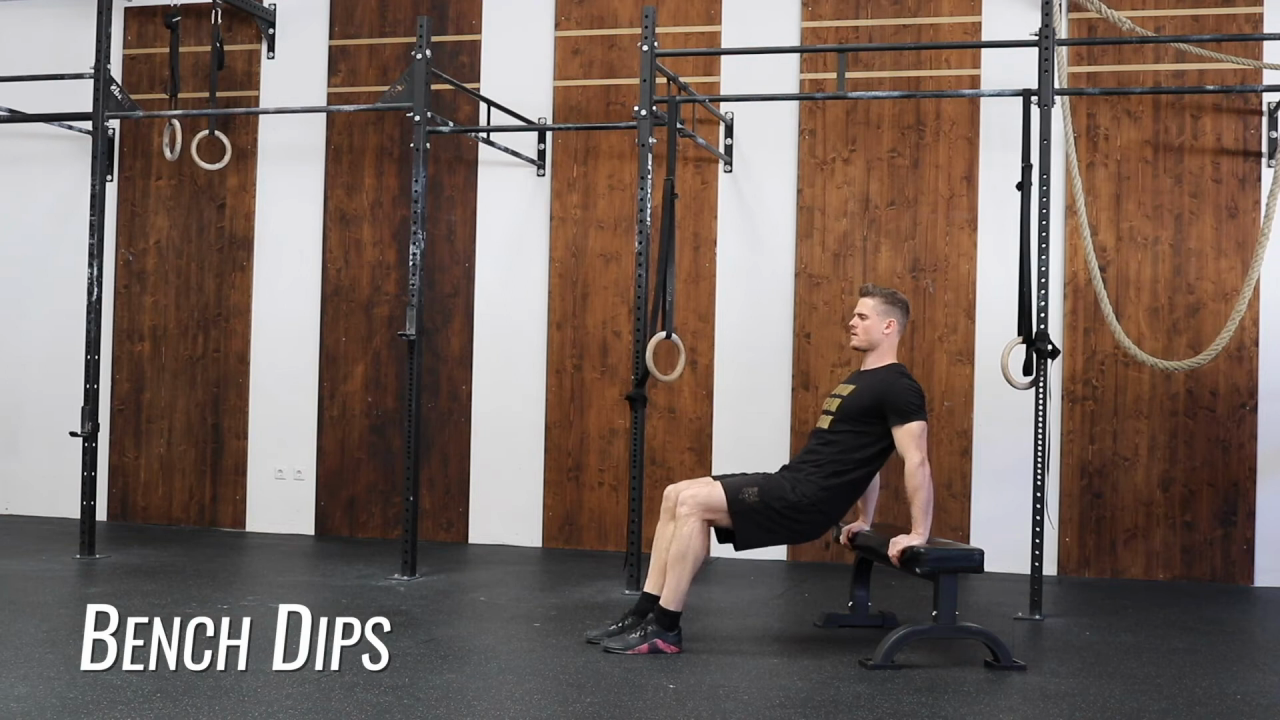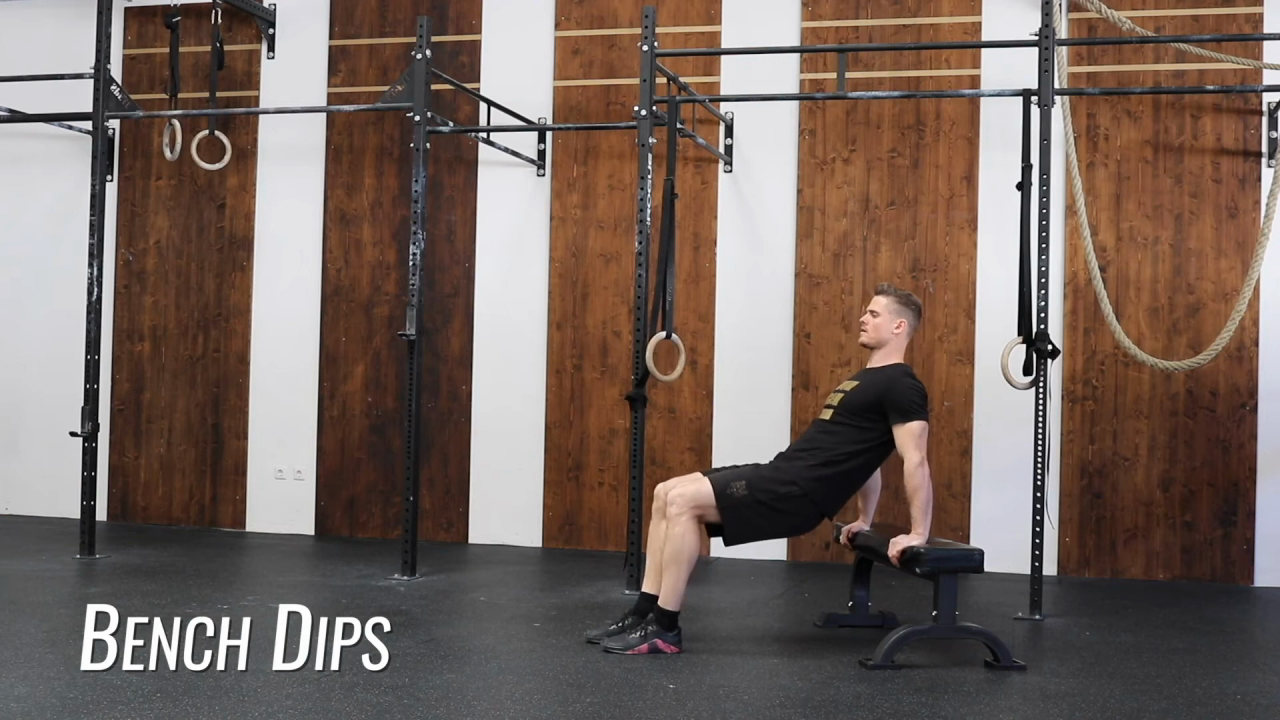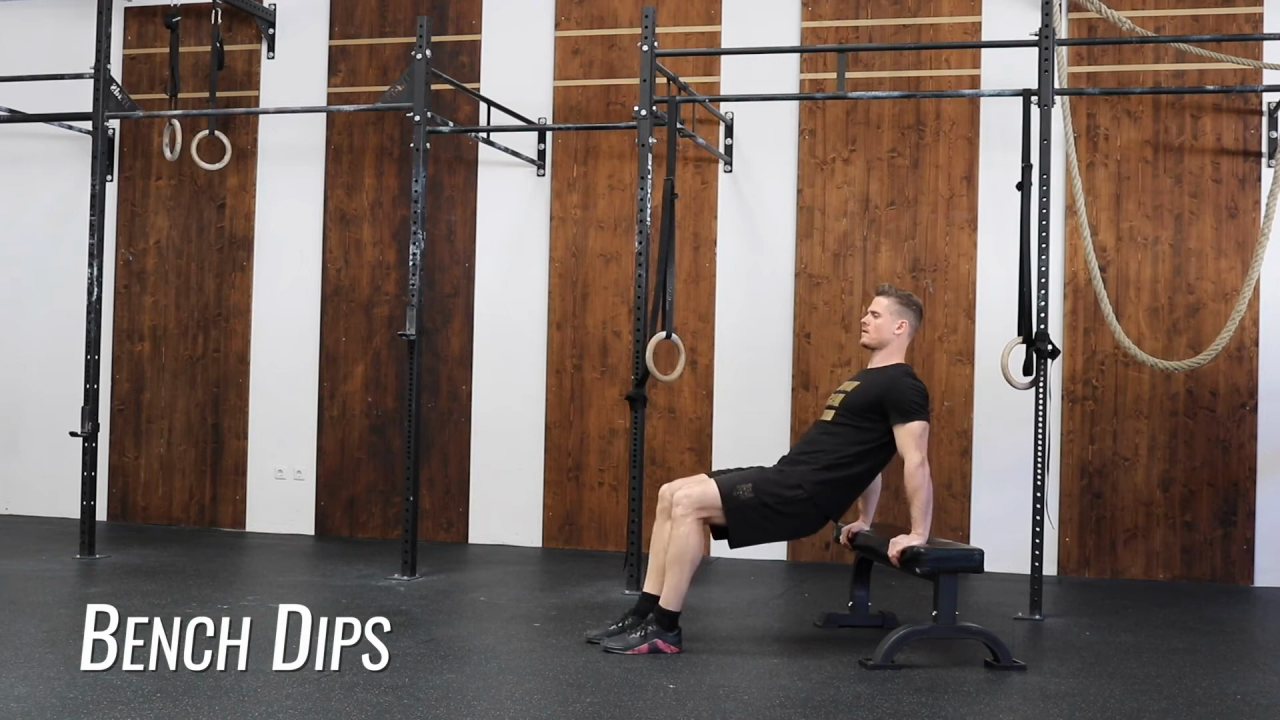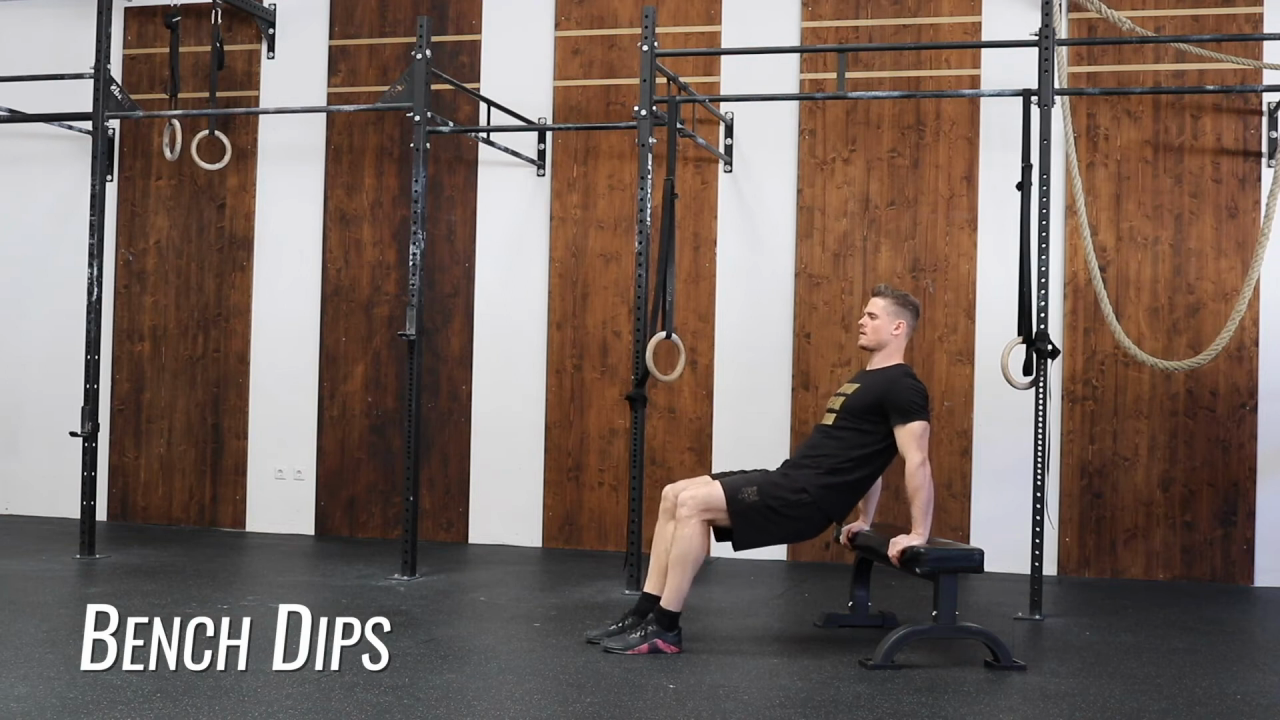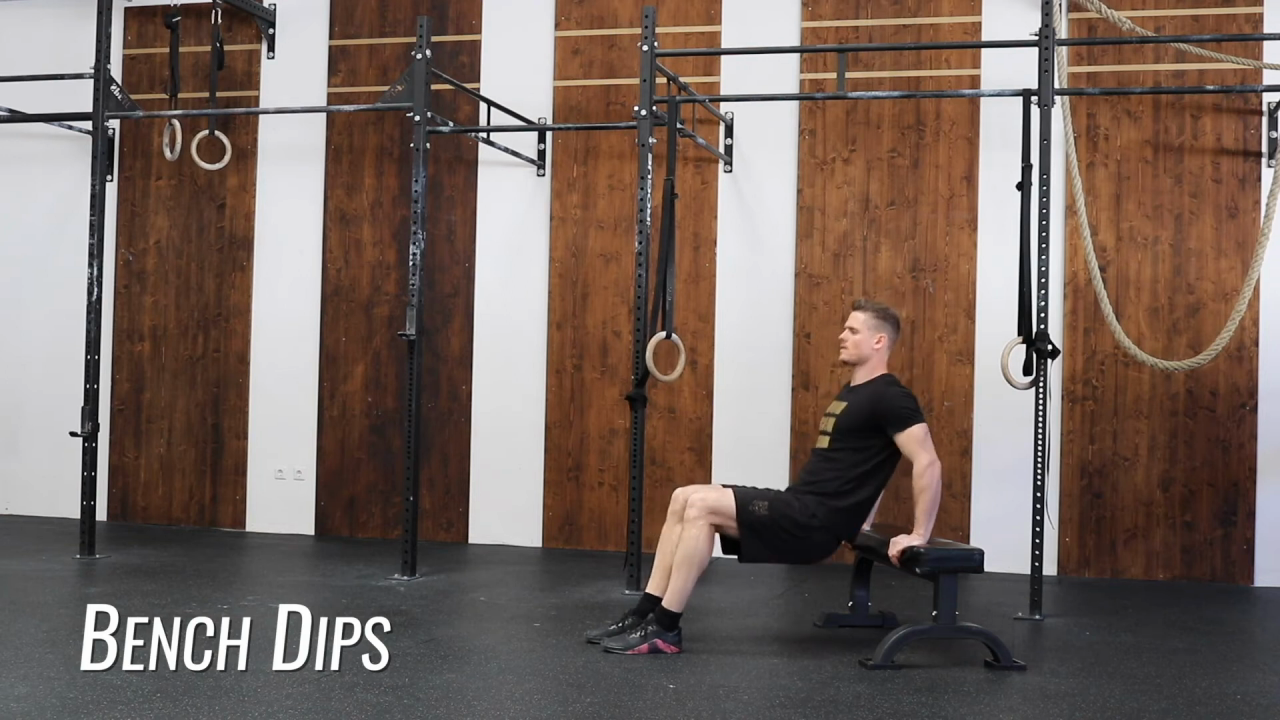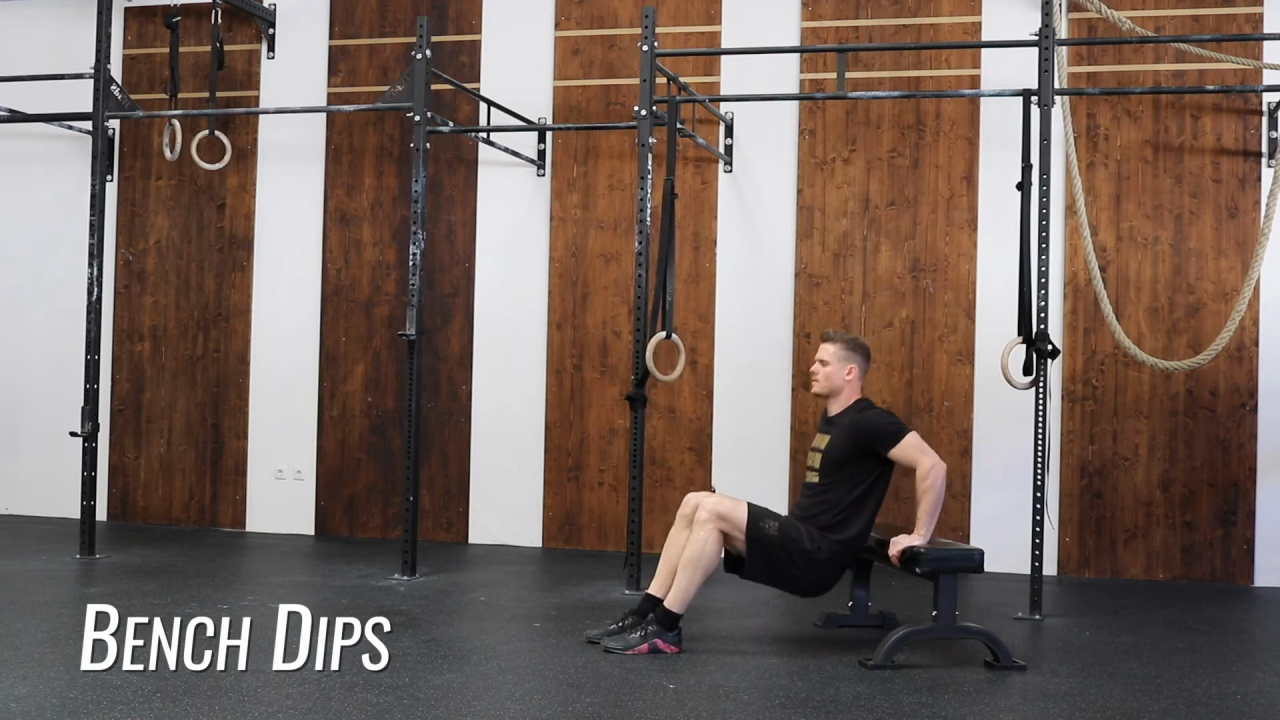
dt=0.4s
person 1, frame 1
left shoulder: (896, 386)
right shoulder: (861, 379)
left elbow: (916, 460)
right elbow: (860, 454)
left wrist: (918, 533)
right wrist: (864, 520)
left hip: (809, 500)
right hip: (791, 485)
left knee: (692, 502)
right knee: (675, 495)
left ankle: (664, 628)
right ankle: (645, 614)
person 1, frame 2
left shoulder: (900, 385)
right shoulder: (868, 379)
left elbow: (915, 460)
right elbow: (861, 454)
left wrist: (918, 534)
right wrist: (865, 521)
left hip: (801, 490)
right hip: (784, 476)
left knee: (682, 501)
right knee: (665, 495)
left ankle: (664, 628)
right ankle: (645, 613)
person 1, frame 3
left shoulder: (901, 385)
right shoulder: (868, 379)
left elbow: (916, 460)
right elbow: (862, 453)
left wrist: (918, 534)
right wrist: (865, 520)
left hip: (806, 494)
right hip: (787, 479)
left knee: (688, 503)
right knee: (671, 495)
left ankle: (664, 627)
right ankle: (645, 613)
person 1, frame 4
left shoulder: (900, 386)
right shoulder: (867, 379)
left elbow: (917, 461)
right elbow: (862, 453)
left wrist: (918, 534)
right wrist: (865, 520)
left hip: (809, 497)
right hip: (790, 482)
left knee: (693, 503)
right knee: (674, 496)
left ankle: (664, 628)
right ankle: (645, 613)
person 1, frame 5
left shoulder: (888, 396)
right shoulder: (854, 392)
left elbow: (927, 463)
left wrist: (918, 535)
right wrist: (859, 522)
left hip: (816, 522)
right hip: (798, 507)
left knee: (701, 505)
right knee: (683, 499)
left ankle: (664, 627)
right ankle: (645, 613)
person 1, frame 6
left shoulder: (866, 421)
right shoulder: (833, 417)
left elbow: (932, 465)
left wrist: (918, 537)
right wrist: (854, 528)
left hip: (817, 555)
right hip: (800, 540)
left knee: (712, 512)
right knee: (694, 504)
left ankle: (664, 628)
right ankle: (645, 614)
